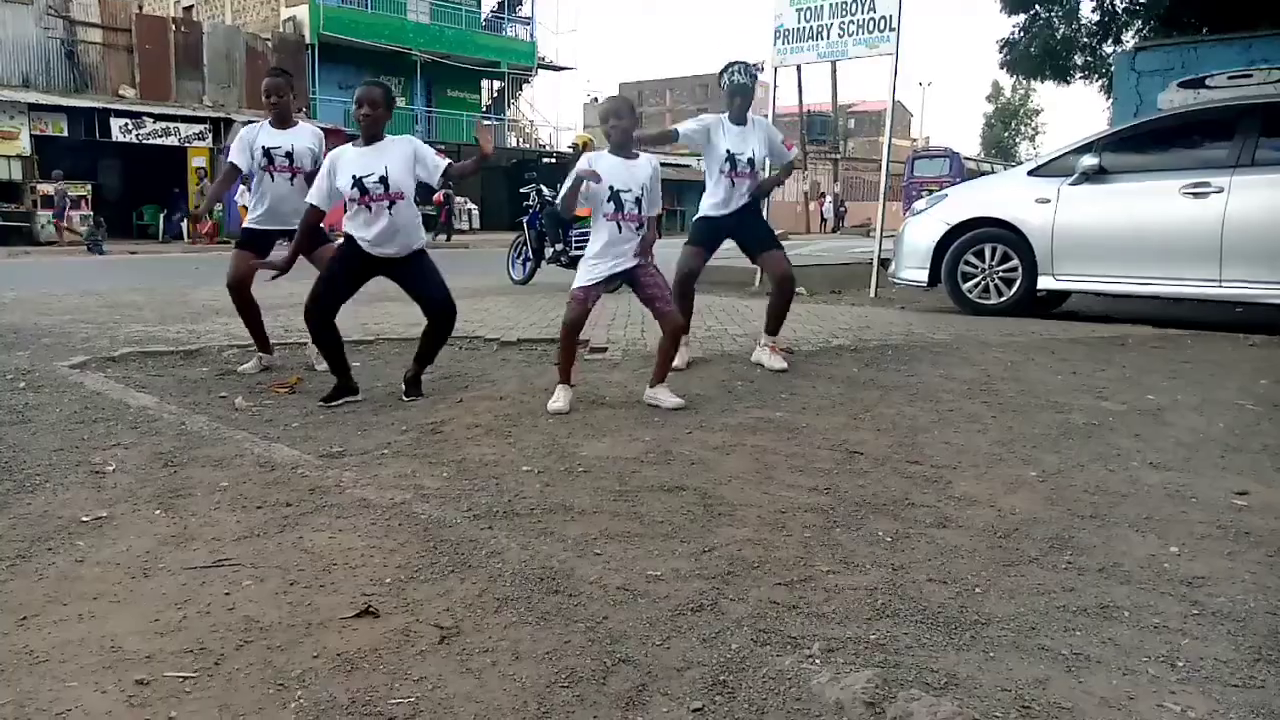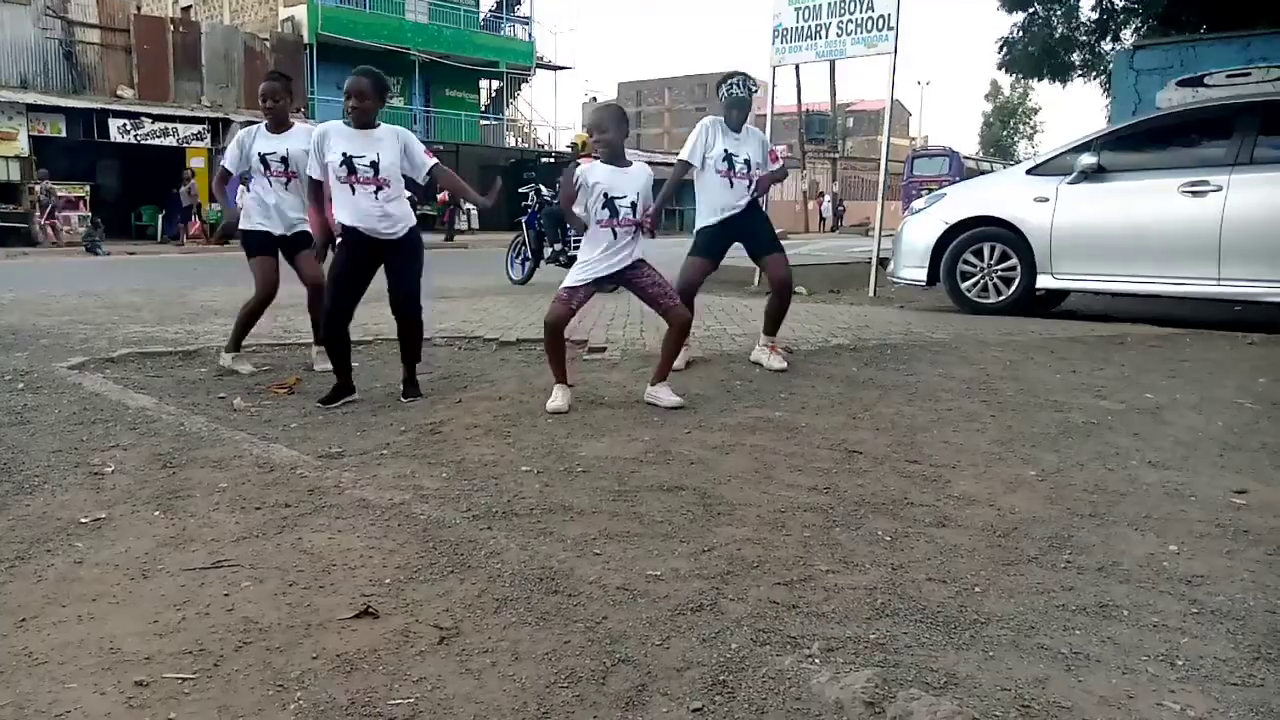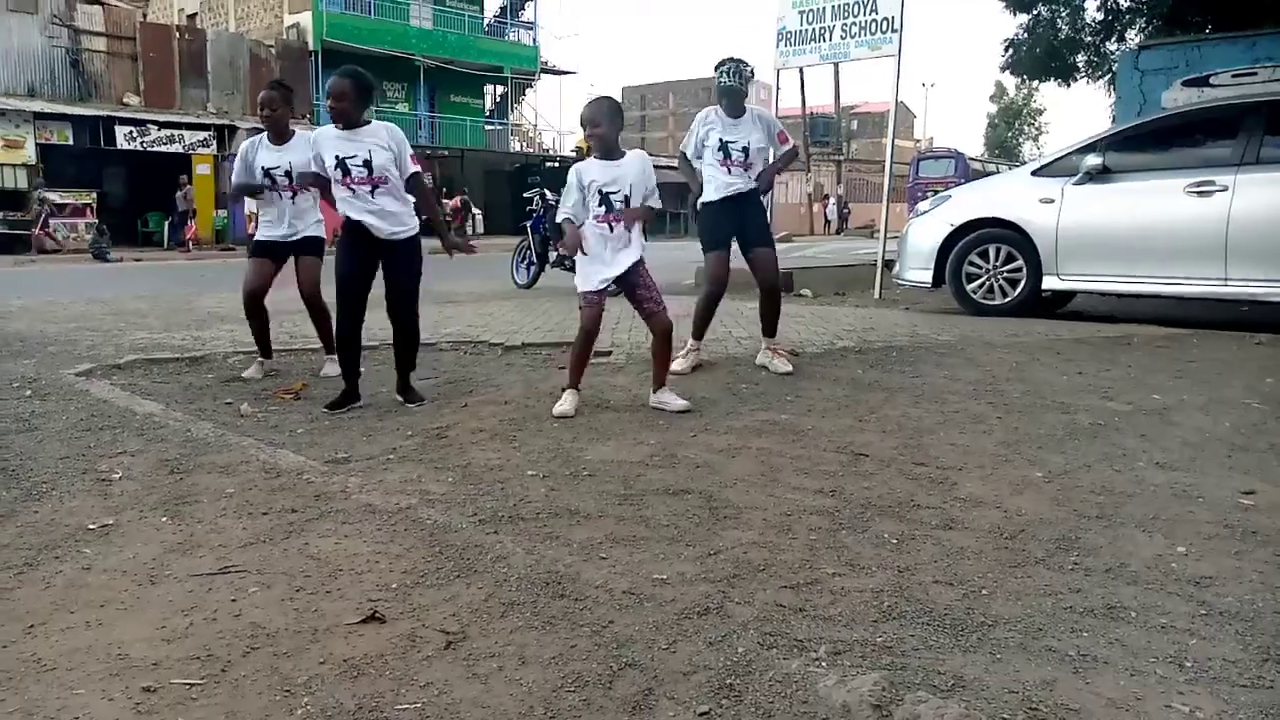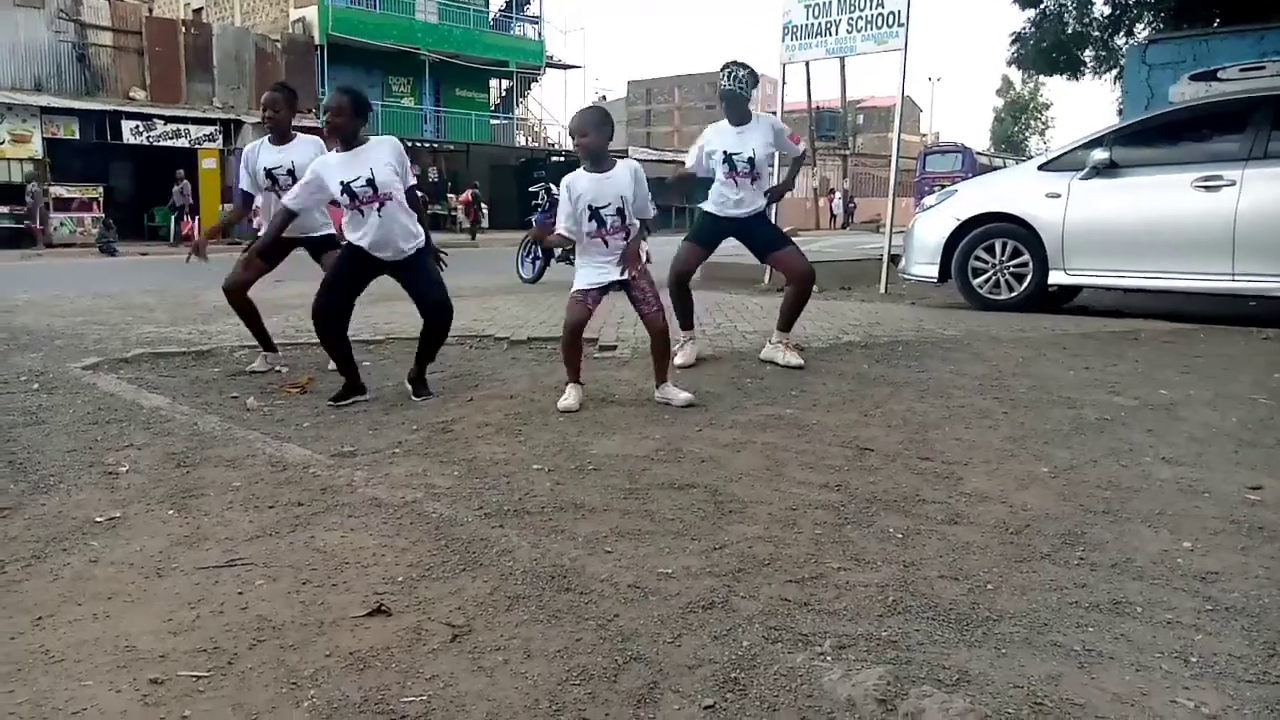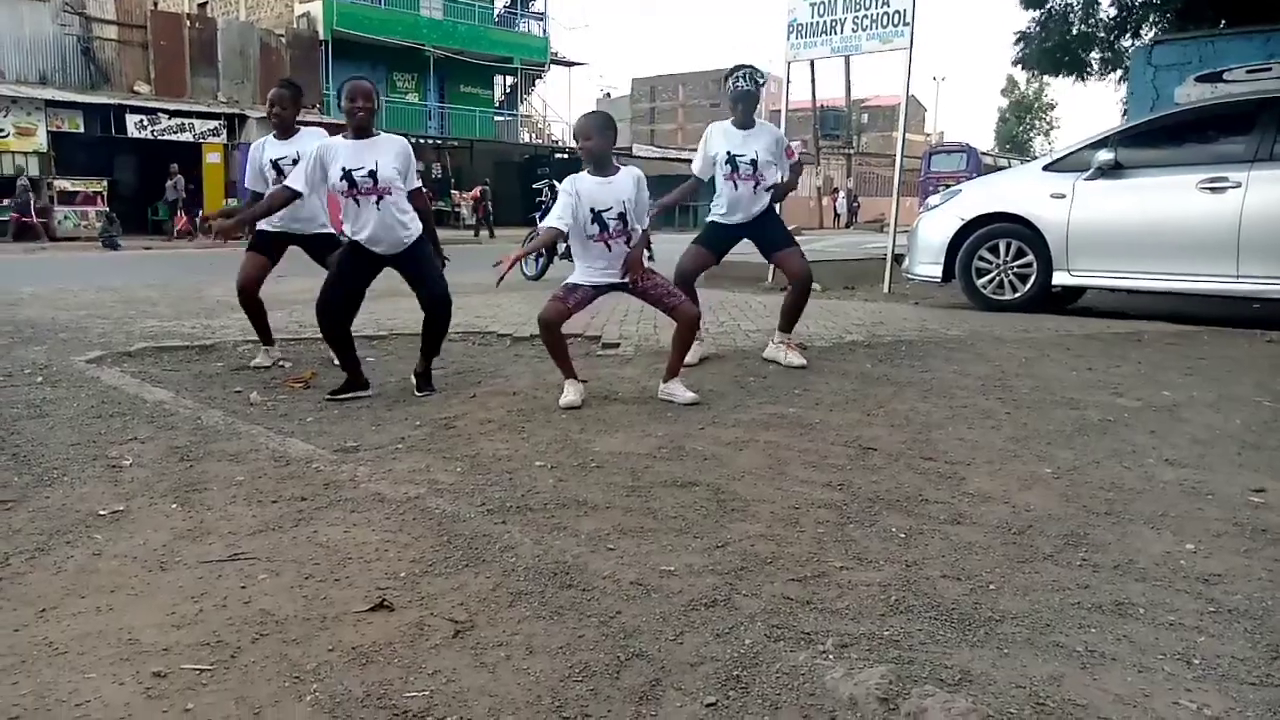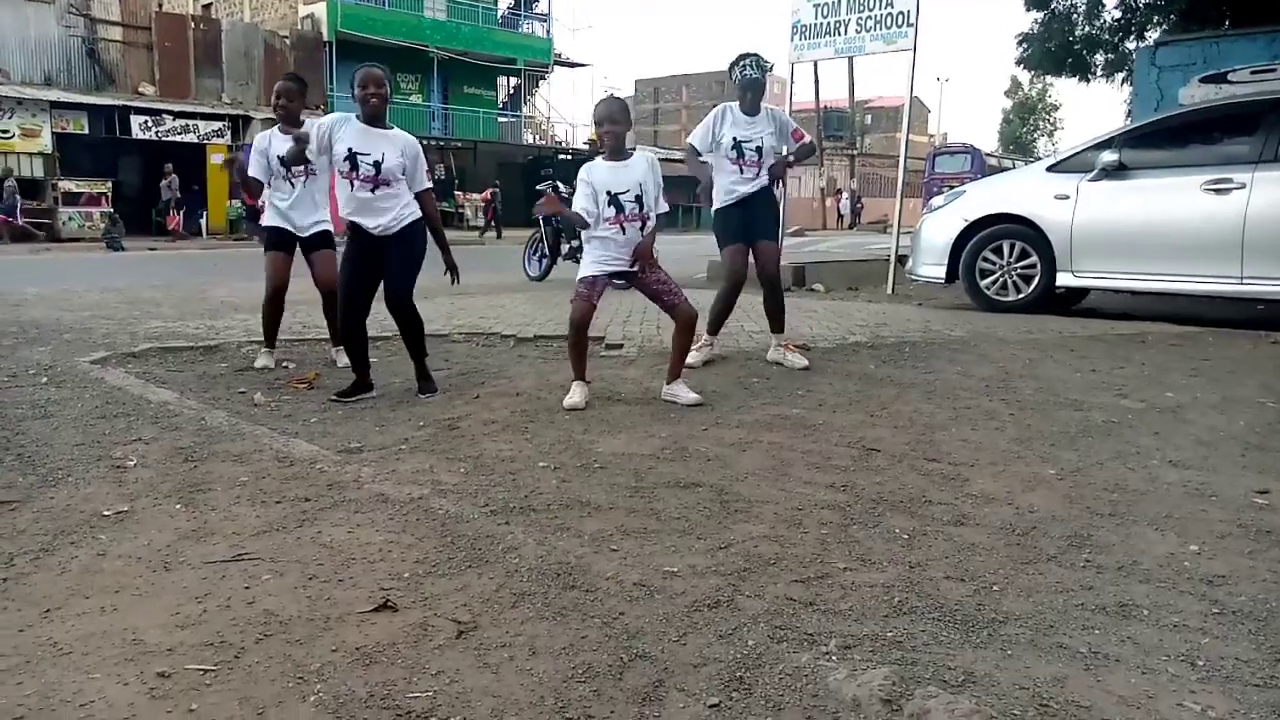
dt=0.2s
person 1, frame 1
left shoulder: (409, 146)
right shoulder: (338, 157)
left elbow: (451, 173)
right elbow: (316, 209)
left wrist: (482, 157)
right wrist: (290, 259)
left hip: (407, 250)
right hip: (358, 249)
left knee: (443, 311)
right knee: (316, 311)
left ankle: (413, 375)
right ankle: (345, 382)
person 1, frame 2
left shoulder: (399, 137)
right shoulder: (325, 133)
left elbow: (436, 172)
right elbow: (315, 184)
left wrist: (479, 200)
right wrist: (323, 228)
left hip: (402, 235)
right hip: (355, 238)
left knee: (407, 309)
right knee: (333, 314)
left ankle: (410, 377)
right ankle: (343, 382)
person 1, frame 3
left shoulder: (389, 133)
right shoulder: (322, 138)
left elbow: (417, 183)
right elbow: (317, 177)
left wrist: (446, 234)
left hip: (402, 235)
right hip: (357, 236)
left knee: (404, 313)
right knee: (348, 314)
left ankle: (404, 383)
right ankle: (350, 389)
person 1, frame 4
left shoulder: (390, 146)
right shoulder: (323, 167)
left elbow: (411, 196)
right elbow: (288, 208)
left wrist: (429, 243)
right wrist: (259, 245)
left hip: (409, 248)
right hip: (360, 251)
left knee: (440, 311)
right knee: (324, 314)
left ankle: (418, 374)
right ankle: (353, 383)
person 1, frame 5
left shoulder: (398, 145)
right shoulder: (325, 150)
left elbow: (417, 196)
right elbow: (287, 191)
left wrist: (434, 244)
right wrist: (240, 221)
left hip: (409, 241)
right hip: (360, 245)
left knee: (438, 301)
right knee: (329, 311)
left ankle: (423, 370)
right ankle: (356, 378)
person 1, frame 6
left shoulder: (406, 142)
right shoulder: (336, 125)
left elbow: (424, 197)
right elbow: (295, 160)
left wrist: (446, 251)
right wrist: (298, 142)
left hip: (402, 232)
right hip: (360, 235)
left knee: (399, 301)
right knee: (350, 312)
left ankle: (422, 371)
right ankle: (362, 379)
person 2, frame 1
left shoulder: (650, 164)
right shoulder: (592, 161)
right elbow: (565, 212)
left wrist: (651, 232)
right wrist: (576, 181)
left hip: (638, 256)
right hip: (600, 256)
left knee: (675, 323)
right knee: (571, 320)
left ankle: (656, 387)
right ankle: (563, 386)
person 2, frame 2
left shoulder: (644, 172)
right shoulder: (586, 173)
right elbow: (580, 224)
left wrist: (645, 221)
right wrist: (565, 203)
left hip: (631, 261)
right hip: (592, 261)
left knee: (682, 318)
right knee: (553, 320)
left ankle: (656, 385)
right ankle: (561, 386)
person 2, frame 3
left shoulder: (640, 160)
right shoulder: (580, 170)
left elbow: (652, 207)
right elbow: (567, 217)
left wrist: (640, 211)
right wrist: (570, 233)
left hip: (630, 258)
right hip: (593, 261)
left knee: (663, 326)
right knee: (589, 325)
left ankle: (659, 390)
right ankle: (571, 390)
person 2, frame 4
left shoulder: (632, 170)
right shoulder: (571, 182)
left elbow: (644, 216)
right elbow: (566, 234)
left wrist: (634, 243)
right wrist: (546, 236)
left hip: (629, 263)
right hip: (593, 266)
left knee: (659, 326)
right knee: (573, 322)
left ankle: (663, 385)
right ankle: (574, 385)
person 2, frame 5
left shoulder: (634, 177)
right shoulder: (573, 185)
left elbow: (643, 224)
right elbow: (555, 228)
left wrist: (638, 251)
right wrist: (520, 254)
left hip: (631, 267)
right hip: (589, 272)
left knee: (690, 315)
right knee: (548, 318)
left ankle: (669, 382)
right ankle: (572, 381)
person 2, frame 6
left shoulder: (648, 162)
right shoulder: (590, 171)
left elbow: (658, 212)
right elbow: (582, 220)
left wrist: (649, 239)
right wrist: (560, 210)
left hip: (640, 257)
right hip: (600, 258)
left knee: (687, 314)
right knee: (578, 317)
left ankle: (672, 382)
right ankle: (579, 382)
person 3, frame 1
left shoulder: (763, 128)
right shoulder: (710, 124)
left elbow: (789, 162)
right elbow: (670, 135)
left wrist: (775, 180)
right wrist: (637, 140)
left hip: (748, 212)
right hip: (712, 212)
left knee: (784, 278)
right knee: (684, 275)
left ankle: (766, 345)
right ankle: (680, 344)
person 3, frame 2
left shoulder: (757, 137)
right shoulder: (707, 127)
left elbow: (780, 170)
right elbow: (680, 168)
left wrist: (767, 179)
right wrist: (655, 209)
left hip: (751, 216)
right hip: (713, 220)
left knee: (782, 282)
right knee: (685, 285)
left ankle: (766, 344)
right ankle: (680, 345)
person 3, frame 3
left shoulder: (763, 118)
right shoulder: (706, 117)
left elbow: (791, 150)
right elbow: (684, 158)
left wrist: (773, 168)
right wrist: (696, 185)
left hip: (749, 202)
right hip: (714, 205)
left knee: (770, 281)
right knee: (716, 282)
left ankle: (769, 347)
right ankle: (693, 346)
person 3, frame 4
left shoulder: (769, 124)
right shoulder: (713, 133)
left elbow: (800, 152)
right elbow: (690, 171)
left wrist: (786, 184)
left hip: (754, 215)
right hip: (716, 213)
left knee: (804, 275)
right knee: (678, 273)
left ankle: (778, 342)
right ankle: (687, 340)
person 3, frame 5
left shoulder: (770, 133)
right shoulder: (714, 132)
left elbow: (795, 166)
right elbow: (694, 181)
left wrist: (788, 184)
right wrist: (657, 206)
left hip: (763, 216)
right hip: (723, 219)
left knee: (802, 277)
right knee: (683, 274)
left ankle: (780, 342)
right ankle: (693, 341)
person 3, frame 6
left shoulder: (776, 117)
right shoulder: (721, 114)
left elbow: (807, 145)
right elbow: (691, 150)
left wrist: (786, 160)
right wrist: (702, 173)
left hip: (762, 198)
right hip: (728, 204)
left knee: (769, 273)
right knee: (735, 276)
left ankle: (779, 344)
right ankle: (707, 341)
person 4, frame 1
left shoulder: (313, 135)
right shoulder: (250, 133)
right elbow: (230, 175)
right wrist: (204, 207)
left hip: (302, 220)
right hip: (260, 220)
right knee: (236, 282)
right ankle: (264, 352)
person 4, frame 2
left shoulder: (310, 135)
right shoulder: (247, 136)
right elbow: (220, 180)
right wrist: (228, 210)
left hip: (297, 224)
right hip: (258, 224)
left knee: (316, 283)
right knee: (266, 291)
left ankle: (320, 347)
right ankle: (232, 351)
person 4, frame 3
left shoulder: (312, 143)
right shoulder: (250, 148)
left elbow: (329, 185)
right elbow: (236, 190)
right wrist: (252, 188)
left hip: (309, 229)
right hip: (271, 233)
left knee: (310, 292)
right knee: (252, 292)
left ankle: (331, 354)
right ankle: (264, 358)
person 4, frame 4
left shoulder: (313, 144)
right shoulder: (253, 152)
right elbow: (243, 207)
right wrist: (209, 234)
left hip: (318, 229)
right knee: (232, 287)
right ankle: (269, 351)
person 4, frame 5
left shoulder: (318, 137)
right shoulder: (259, 148)
right elbow: (254, 202)
right wrist: (220, 214)
left hip: (315, 226)
right hip: (272, 227)
right knee: (246, 286)
right ankle: (268, 346)
person 4, frame 6
right shoulder: (263, 140)
right elbow: (254, 194)
right wrist: (239, 171)
left hip: (316, 222)
right hip: (279, 221)
left knee: (329, 285)
right knee: (276, 286)
left ankle: (338, 346)
right ankle: (268, 348)
